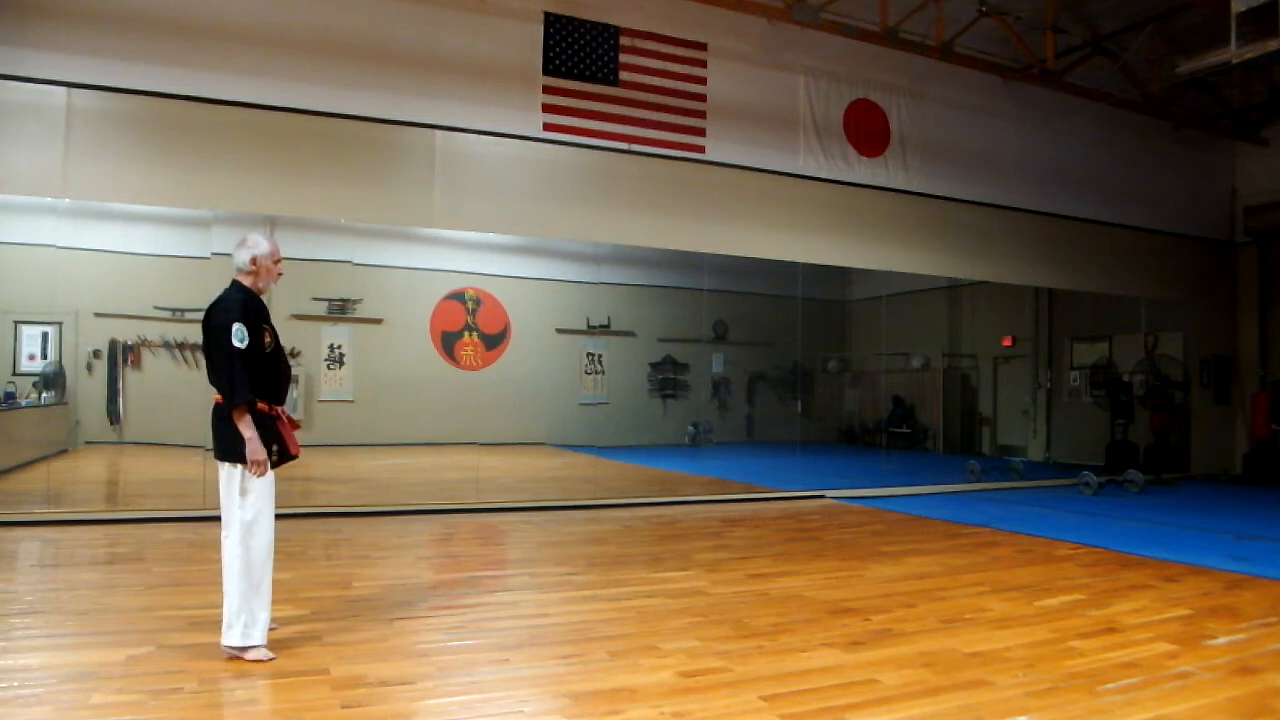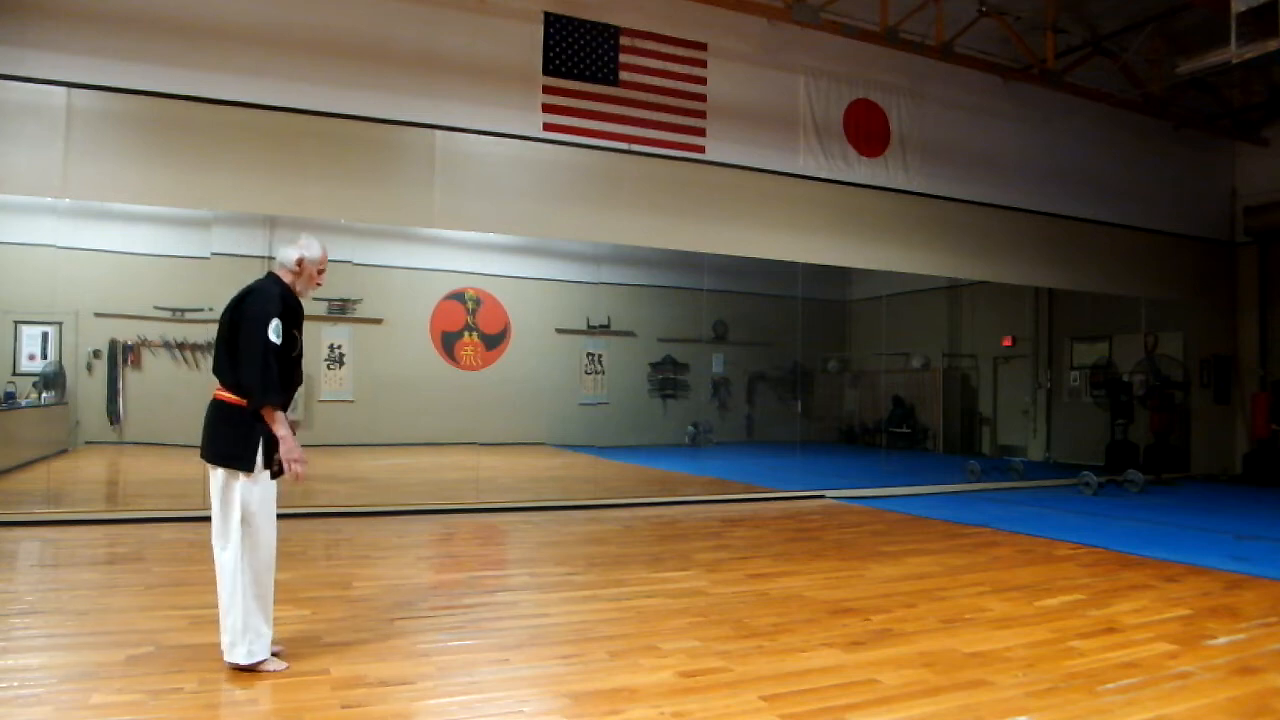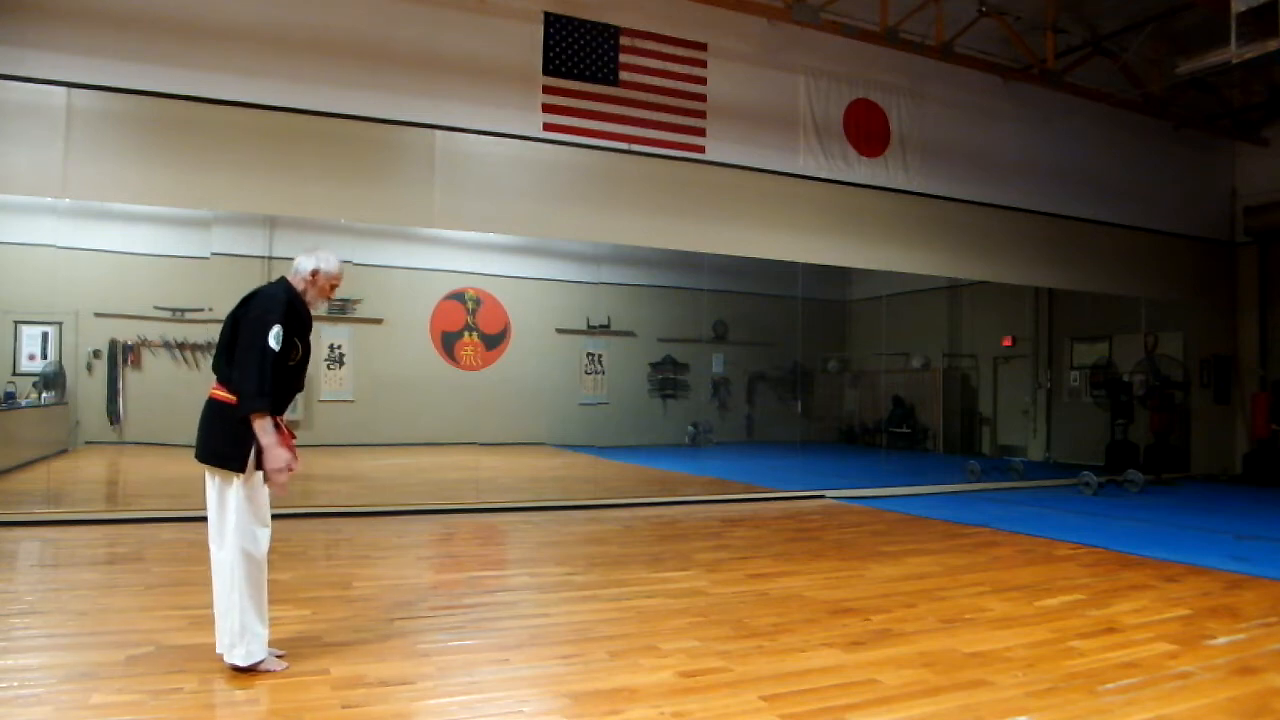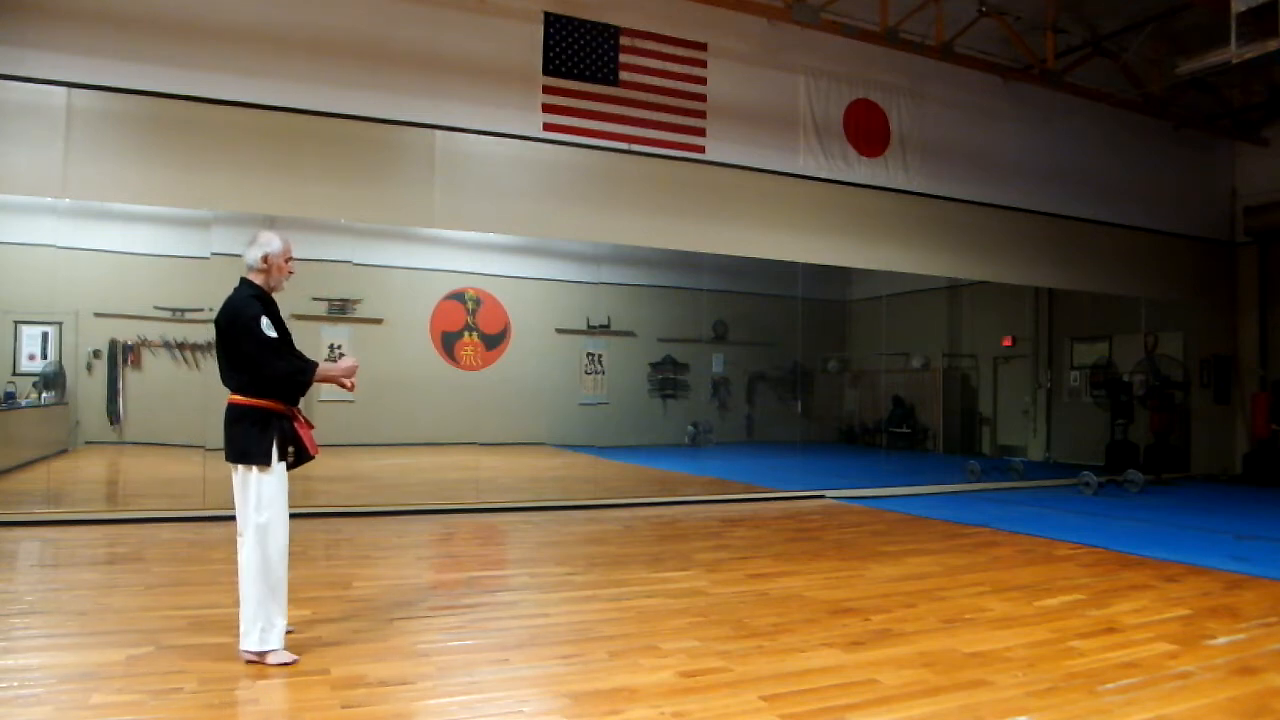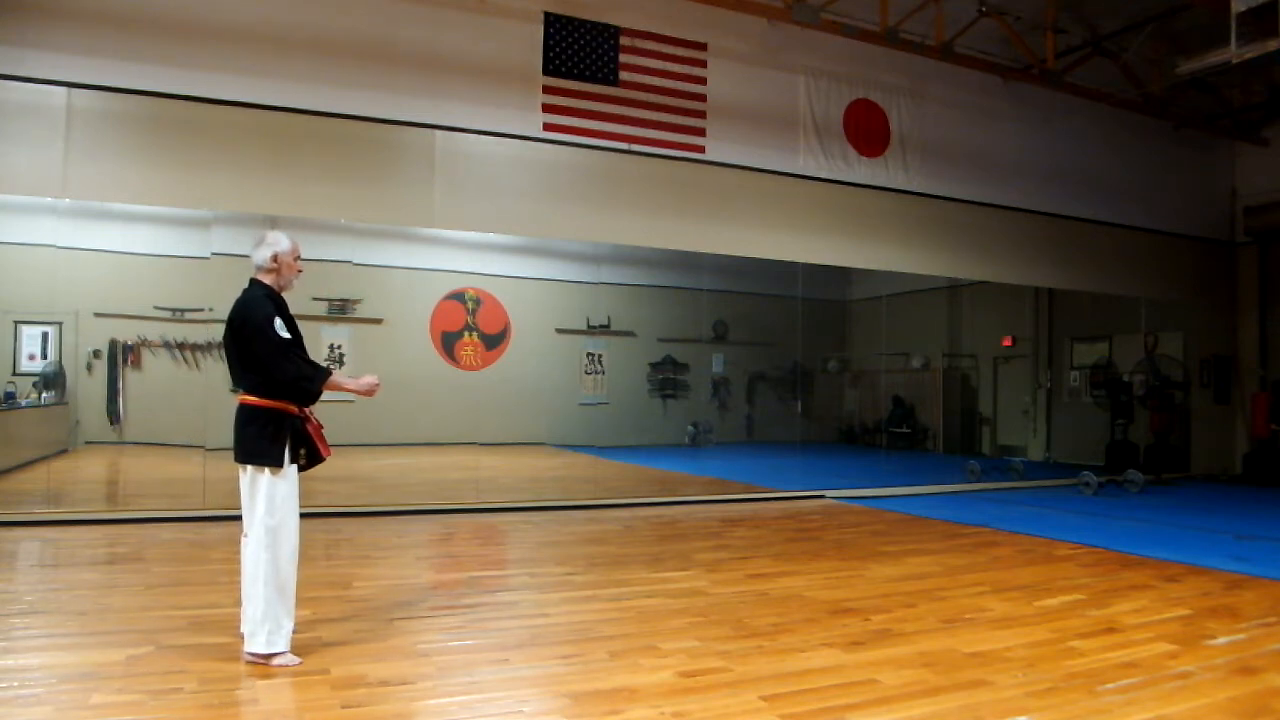
dt=1s
person 1, frame 1
left shoulder: (249, 305)
right shoulder: (232, 308)
right elbow: (232, 382)
left wrist: (272, 419)
right wrist: (252, 438)
left hip: (255, 425)
right hip: (244, 430)
left knee: (249, 526)
right knee: (250, 528)
left ankle: (246, 618)
right ankle: (241, 634)
person 1, frame 2
left shoulder: (270, 297)
right shoulder: (269, 300)
right elbow: (258, 377)
left wrist: (277, 431)
right wrist: (284, 436)
left hip: (235, 428)
right hip: (246, 431)
left knee: (240, 536)
right knee: (249, 538)
left ankle: (246, 638)
right ankle: (246, 648)
person 1, frame 3
left shoulder: (284, 306)
right shoulder: (271, 305)
right elbow: (252, 382)
left wrist: (272, 438)
right wrist: (270, 444)
left hip: (236, 431)
right hip: (236, 432)
left knee: (240, 538)
right knee: (242, 539)
left ankle: (244, 639)
right ankle: (245, 649)
person 1, frame 4
left shoulder: (254, 303)
right shoulder: (246, 307)
left elbow: (277, 364)
right elbow: (280, 368)
left wrist: (329, 373)
right wrist: (333, 371)
left hip: (259, 426)
right hip: (257, 429)
left knee: (258, 527)
right knee: (265, 530)
left ankle: (261, 623)
right ankle: (259, 639)
person 1, frame 5
left shoulder: (259, 304)
right shoulder: (259, 307)
left elbow: (284, 368)
right elbow: (292, 369)
left wrist: (341, 382)
right wrist: (352, 384)
left hip: (266, 426)
right hip: (267, 430)
left knee: (264, 528)
right knee: (271, 530)
left ankle: (261, 627)
right ankle: (264, 641)
